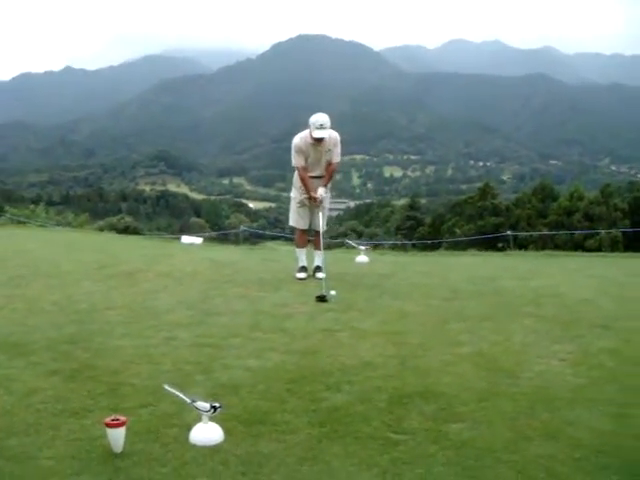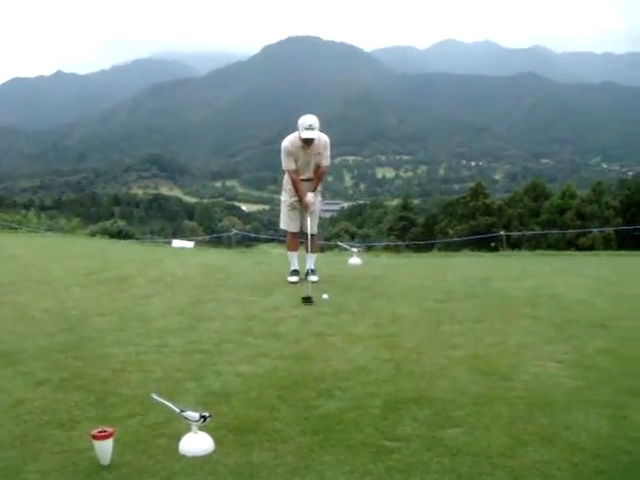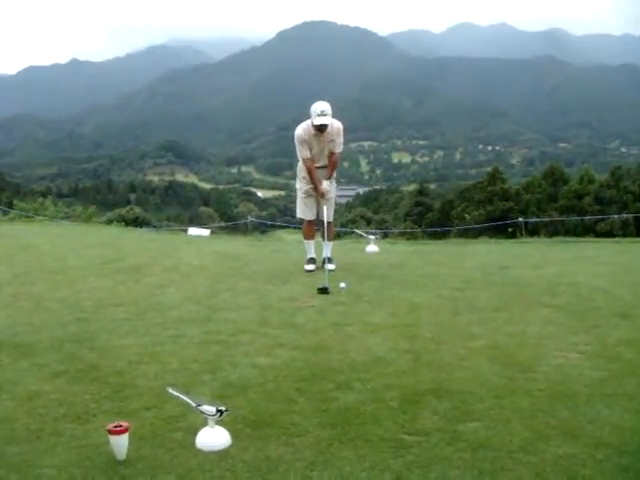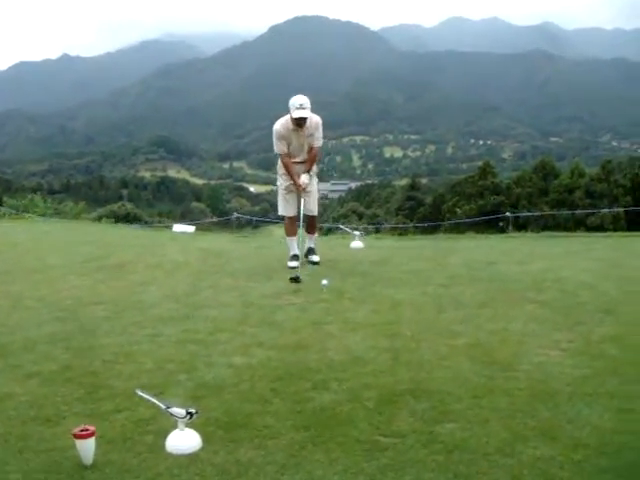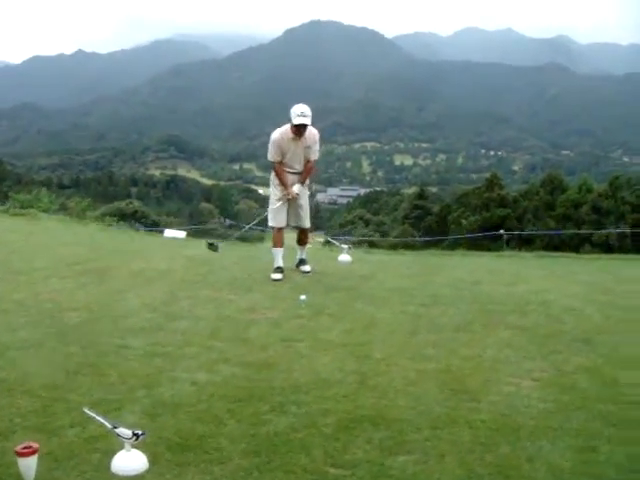
dt=0.4s
person 1, frame 1
left shoulder: (335, 137)
right shoulder: (299, 141)
left elbow: (333, 165)
right elbow: (301, 170)
left wrist: (322, 188)
right wrist: (310, 193)
left hip: (323, 184)
right hip: (303, 184)
left knee: (320, 228)
right knee: (300, 227)
left ankle: (318, 265)
right ankle: (302, 265)
person 1, frame 2
left shoulder: (324, 141)
right shoulder: (288, 143)
left elbow: (322, 169)
right elbow: (292, 174)
left wrist: (311, 193)
right wrist: (302, 197)
left hip: (313, 187)
right hip: (293, 187)
left knee: (312, 230)
right knee: (292, 230)
left ankle: (311, 267)
right ankle: (294, 268)
person 1, frame 3
left shoulder: (337, 127)
right shoulder: (301, 132)
left elbow: (335, 155)
right elbow: (308, 162)
left wrist: (326, 181)
right wrist: (317, 186)
left hip: (328, 174)
right hip: (307, 175)
left knee: (328, 218)
right knee: (308, 218)
left ankle: (327, 255)
right ankle: (310, 256)
person 1, frame 4
left shoulder: (316, 121)
right shoulder: (279, 127)
left elbow: (314, 150)
right elbow: (284, 157)
left wrist: (305, 174)
right wrist: (295, 179)
left hip: (308, 169)
right hip: (287, 171)
left knee: (312, 212)
right knee: (290, 214)
left ankle: (310, 247)
right ankle: (294, 253)
person 1, frame 5
left shoulder: (314, 134)
right shoulder: (278, 136)
left elbow: (311, 162)
right elbow: (276, 164)
left wrist: (299, 185)
right wrist: (287, 187)
left hip: (301, 181)
right hip: (281, 181)
left knee: (304, 225)
right knee: (278, 225)
left ankle: (301, 258)
right ankle: (278, 265)
